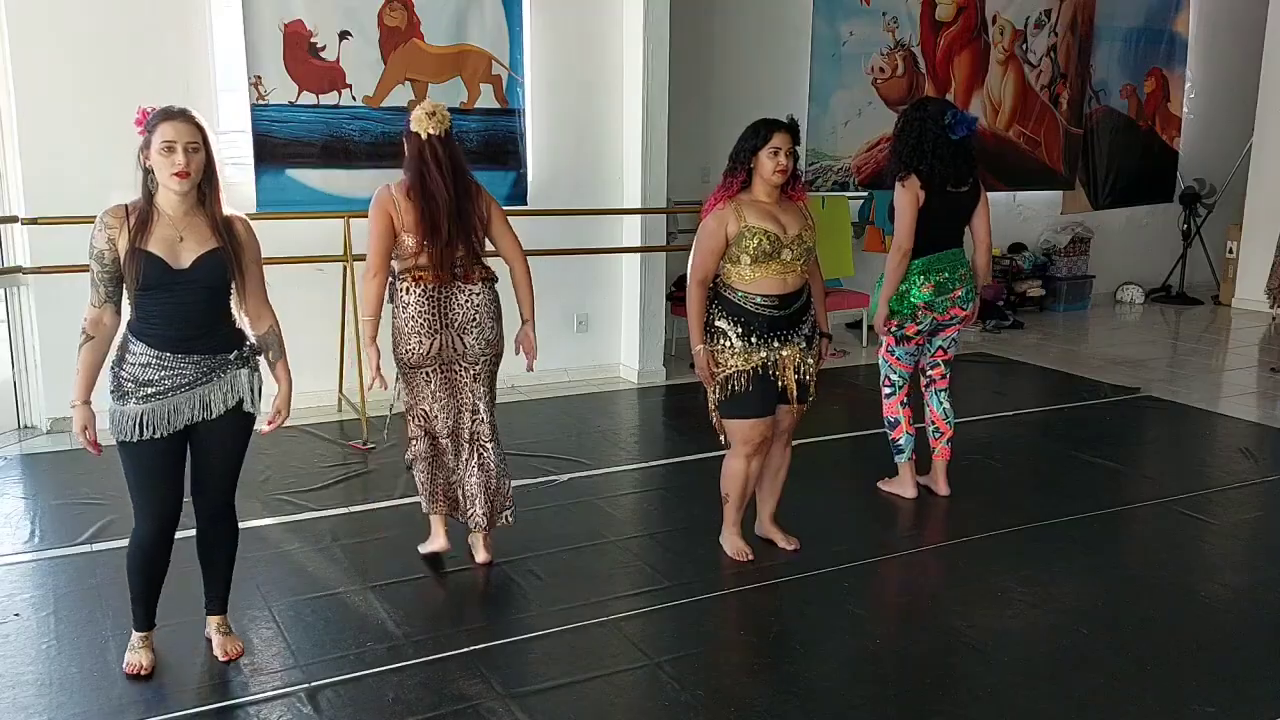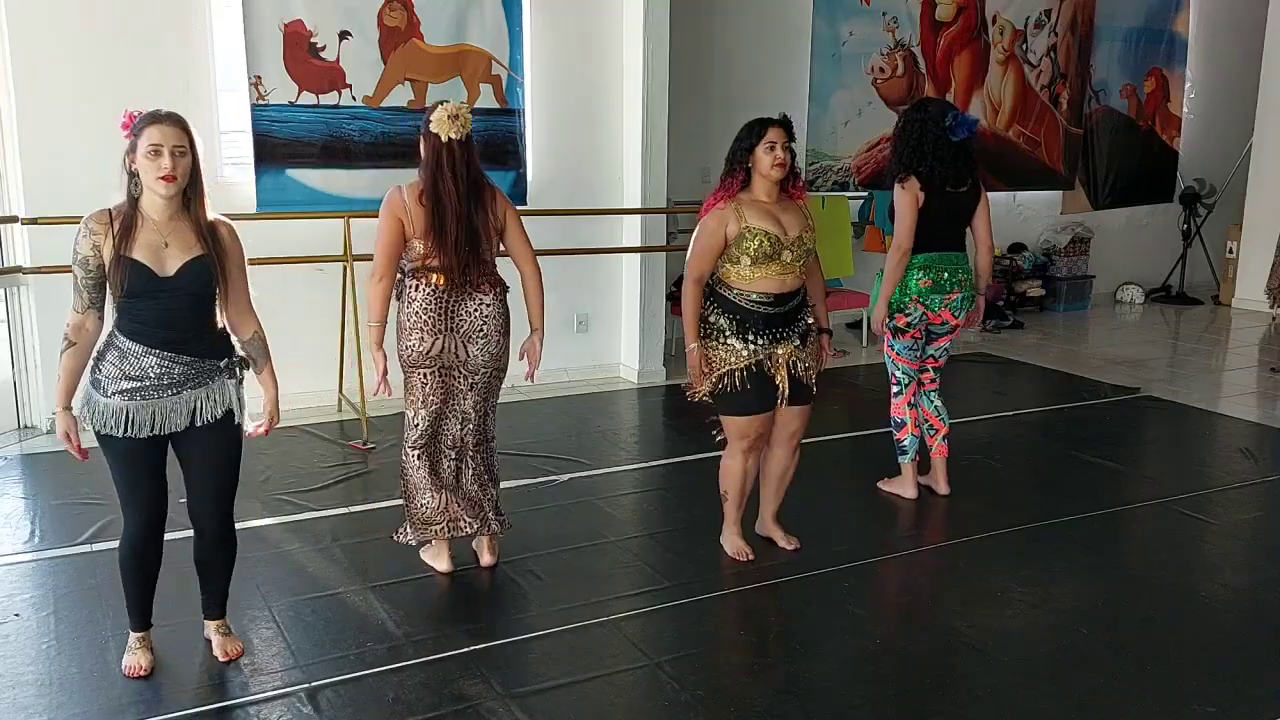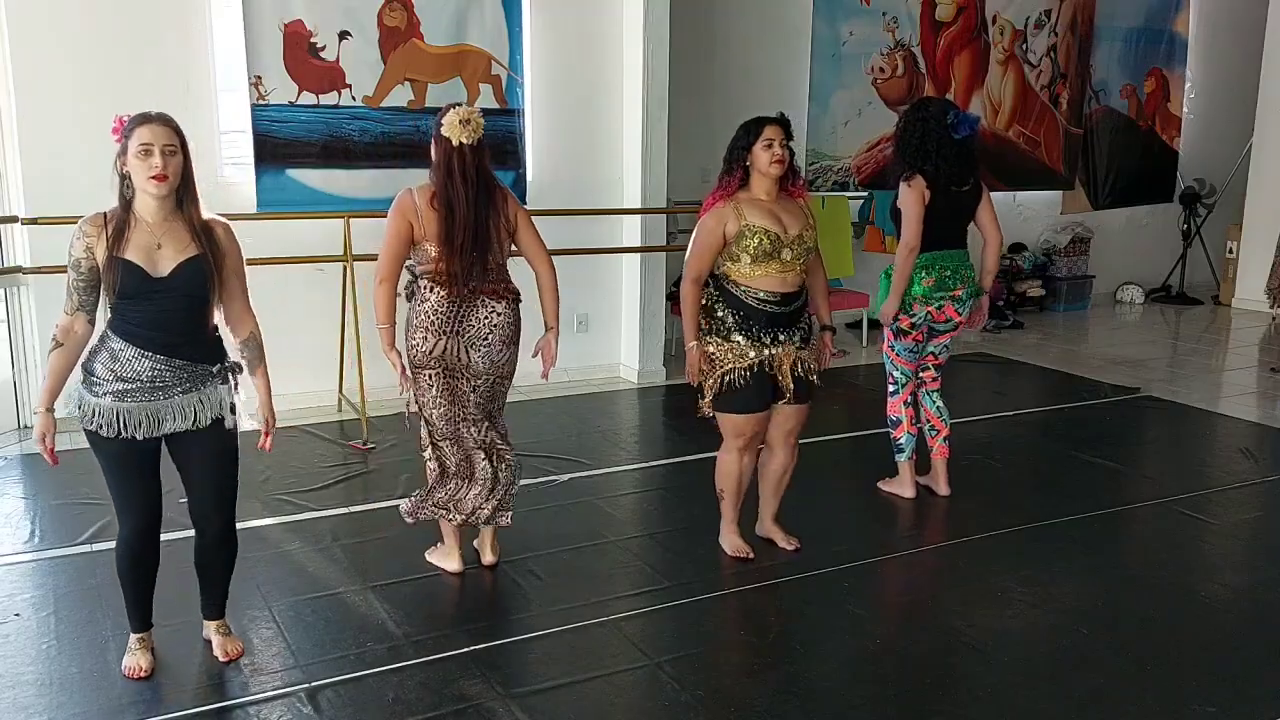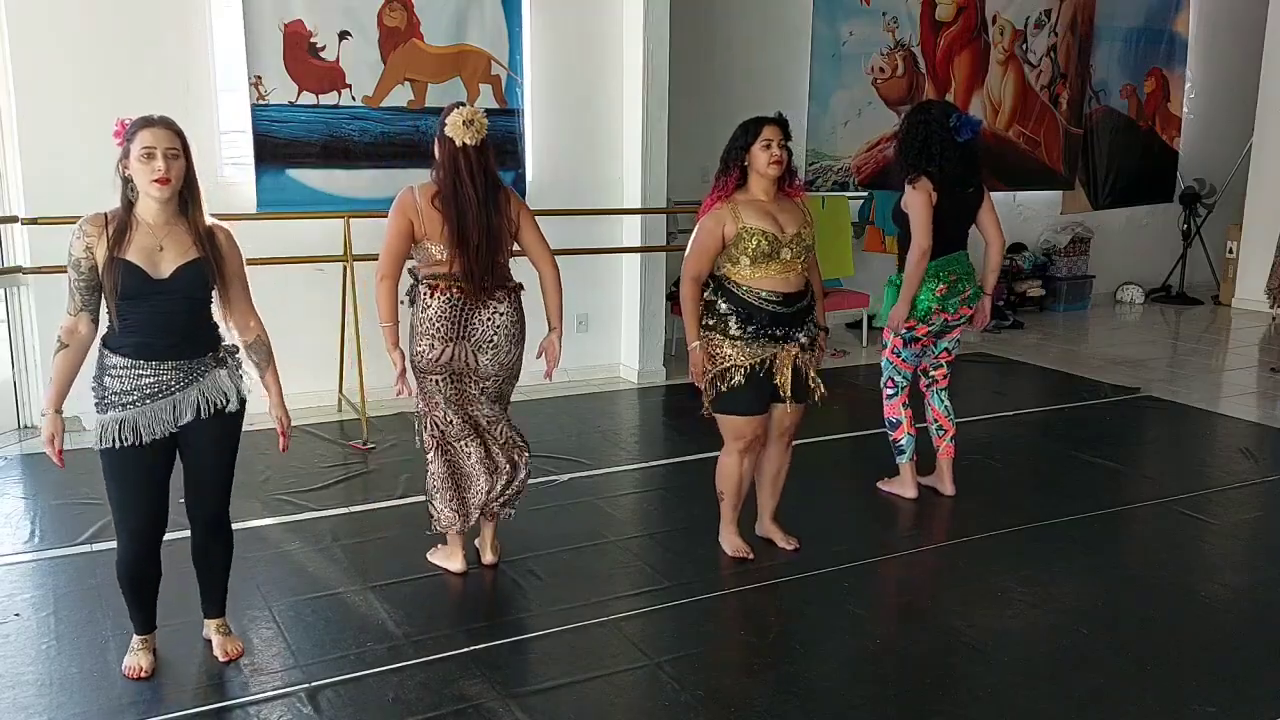
dt=0.3s
person 1, frame 1
left shoulder: (232, 229)
right shoulder: (118, 224)
left elbow: (258, 310)
right elbow: (100, 316)
left wrist: (284, 380)
right wrist: (81, 399)
left hip: (223, 384)
right hip: (147, 389)
left knee: (216, 508)
right knee: (155, 519)
left ankle: (217, 619)
right ankle: (142, 632)
person 1, frame 2
left shoulder: (216, 233)
right shoulder: (102, 229)
left elbow: (241, 316)
right elbow: (84, 321)
left wrist: (270, 386)
right wrist: (62, 404)
left hip: (208, 391)
right hip: (130, 392)
left knee: (213, 516)
right knee: (143, 520)
left ankle: (216, 621)
right ankle: (139, 633)
person 1, frame 3
left shoulder: (214, 234)
right shoulder: (96, 233)
left elbow: (240, 319)
right elbow: (74, 323)
left wrist: (264, 394)
right wrist: (45, 406)
left hip: (201, 394)
right hip: (120, 396)
left knee: (215, 520)
right knee: (138, 524)
left ankle: (215, 621)
right ankle: (140, 635)
person 1, frame 4
left shoulder: (213, 238)
right shoulder: (97, 233)
left elbow: (245, 319)
right elbow: (77, 326)
left wrist: (275, 394)
right wrist: (52, 408)
left hip: (207, 391)
right hip: (128, 399)
left knee: (210, 516)
right knee: (138, 532)
left ankle: (215, 621)
right ankle: (142, 635)
person 2, frame 1
left shoulder: (390, 197)
right shoulder: (475, 194)
left elbow: (375, 272)
right elbow: (517, 259)
left wrist: (370, 341)
right wrist: (527, 323)
left hip: (419, 317)
right hip: (477, 314)
left knee: (429, 421)
right knee: (477, 422)
left ankle: (438, 528)
right ankle: (481, 539)
person 2, frame 2
left shoulder: (403, 199)
right shoulder: (493, 198)
left elbow: (382, 276)
right elbow: (529, 267)
left wrist: (376, 346)
right wrist: (536, 333)
left hip: (426, 320)
right hip: (485, 321)
left knee: (427, 432)
right knee: (475, 429)
left ankle: (439, 547)
right ankle: (486, 541)
person 2, frame 3
left shoulder: (412, 202)
right shoulder: (502, 199)
left elbow: (386, 278)
right elbow: (544, 265)
left wrist: (389, 344)
right wrist: (550, 331)
left hip: (435, 326)
right hip: (495, 325)
left knee: (442, 432)
right knee: (485, 429)
left ankle: (450, 548)
right ankle: (488, 540)
person 2, frame 4
left shoulder: (414, 201)
right shoulder: (506, 199)
left elbow: (386, 276)
right elbow: (547, 265)
left wrist: (393, 345)
right wrist: (554, 331)
left hip: (439, 326)
right hip: (499, 325)
left knee: (447, 433)
right knee: (490, 429)
left ankle: (454, 549)
right ankle: (488, 541)
person 3, frame 1
left shoulder: (798, 209)
right shoulder: (727, 212)
left elbow: (812, 271)
right elbow: (698, 281)
left wrist: (822, 330)
right wrist: (699, 343)
left hip: (793, 337)
right hip: (742, 341)
left knee: (781, 434)
right knee: (749, 446)
left ankle: (767, 519)
right ankle: (730, 528)
person 3, frame 2
left shoulder: (798, 208)
right shoulder: (726, 212)
left elbow: (812, 270)
right elbow: (694, 279)
left wrist: (822, 328)
right wrist: (693, 343)
left hip: (791, 337)
right hip: (738, 339)
left knee: (788, 436)
right knee: (746, 441)
left ankle: (768, 520)
right ankle: (730, 528)
person 3, frame 3
left shoulder: (799, 206)
right shoulder: (726, 211)
left elbow: (815, 268)
right elbow: (692, 277)
left wrist: (825, 326)
right wrist: (693, 341)
left hip: (791, 335)
right hip: (738, 337)
left knee: (785, 437)
right knee: (741, 439)
left ankle: (768, 520)
right ankle: (728, 527)
person 3, frame 4
left shoulder: (797, 206)
right shoulder: (725, 212)
left elbow: (811, 267)
right elbow: (691, 278)
left wrist: (819, 327)
right wrist: (695, 342)
left hip: (792, 335)
right hip: (739, 337)
left knee: (781, 437)
right knee: (743, 441)
left ankle: (767, 520)
right ankle: (728, 527)
person 4, frame 1
left shoulder: (911, 182)
right shoulder: (971, 184)
left elbow: (902, 248)
right elbow: (983, 245)
left wrist: (883, 302)
right wrist: (974, 292)
left hip: (917, 291)
right hip: (956, 289)
left knee: (894, 384)
right knee: (937, 382)
left ankle: (906, 478)
right ankle: (939, 476)
person 4, frame 2
left shoulder: (911, 183)
right shoulder: (971, 184)
left elbow: (901, 248)
right elbow: (985, 246)
left wrist: (883, 301)
right wrist: (978, 293)
left hip: (915, 290)
right hip: (955, 289)
left knee: (902, 385)
right knee: (929, 384)
left ankle: (907, 479)
right ankle: (939, 475)
person 4, frame 3
left shoulder: (915, 181)
right shoulder: (971, 182)
left elbow: (909, 245)
right elbow: (994, 239)
left wrist: (892, 298)
right wrist: (983, 291)
left hip: (919, 292)
right hip: (958, 289)
left knee: (899, 384)
right knee: (928, 380)
left ankle: (905, 478)
right ankle: (939, 476)
person 4, frame 4
left shoulder: (921, 183)
right shoulder: (972, 183)
left elbow: (920, 249)
right elbow: (995, 241)
left wrist: (901, 305)
right wrist: (985, 293)
left hip: (925, 294)
right hip: (958, 292)
left knee: (895, 386)
right knee: (935, 383)
left ankle: (906, 478)
right ankle: (944, 475)
